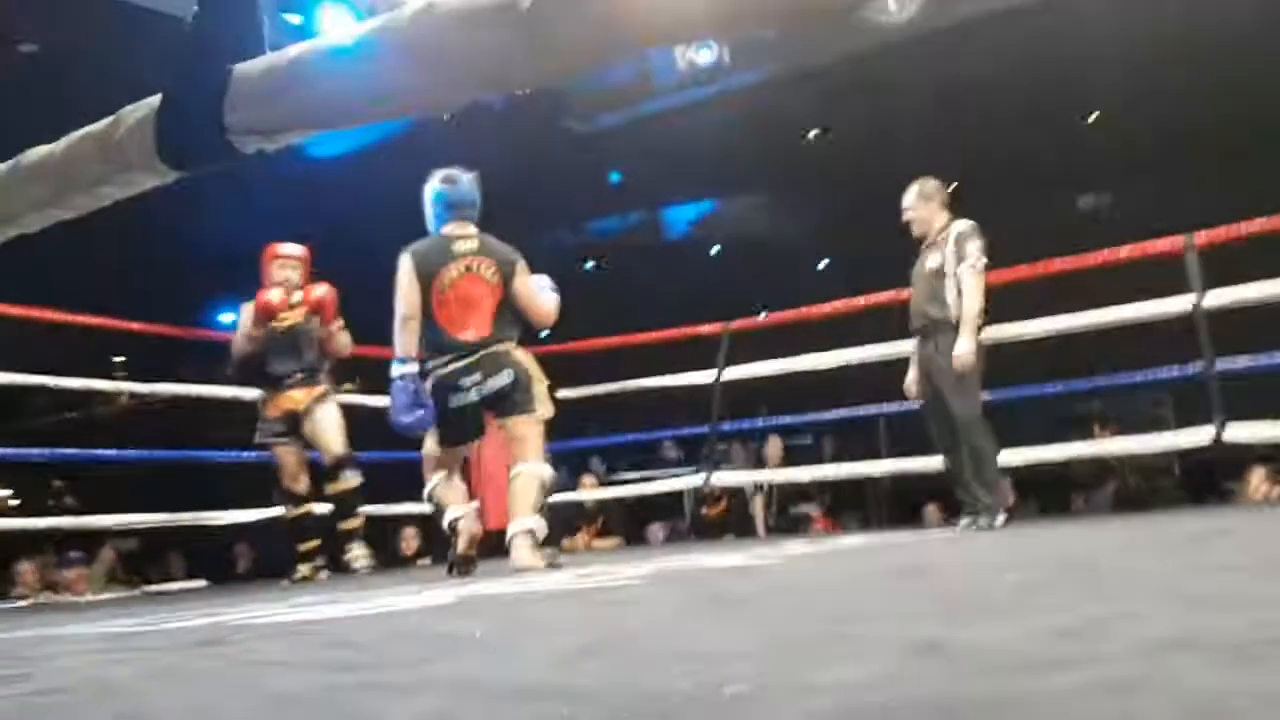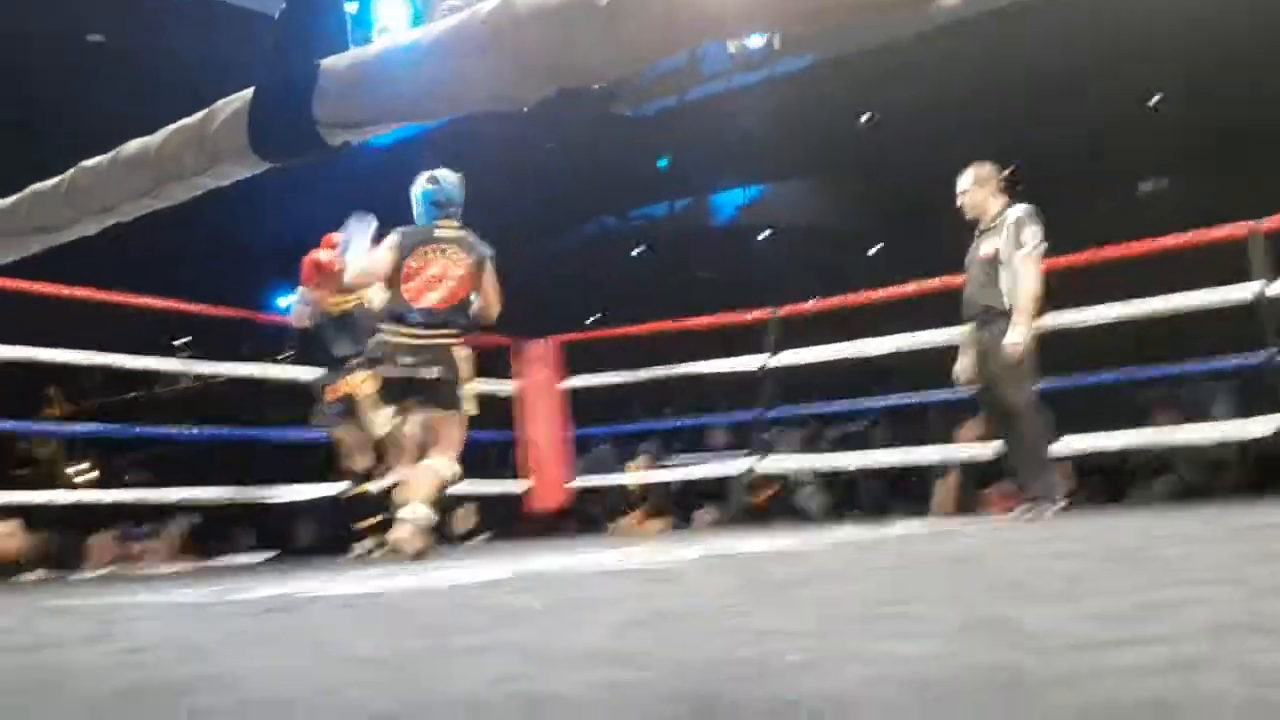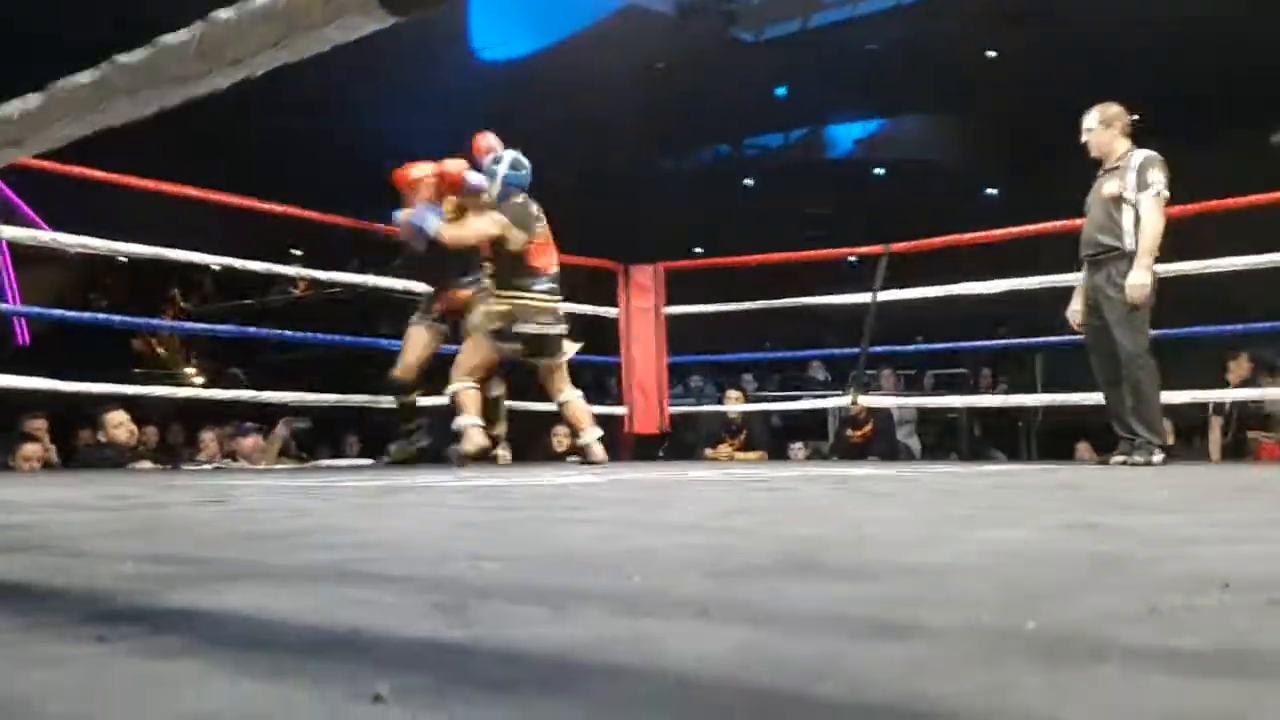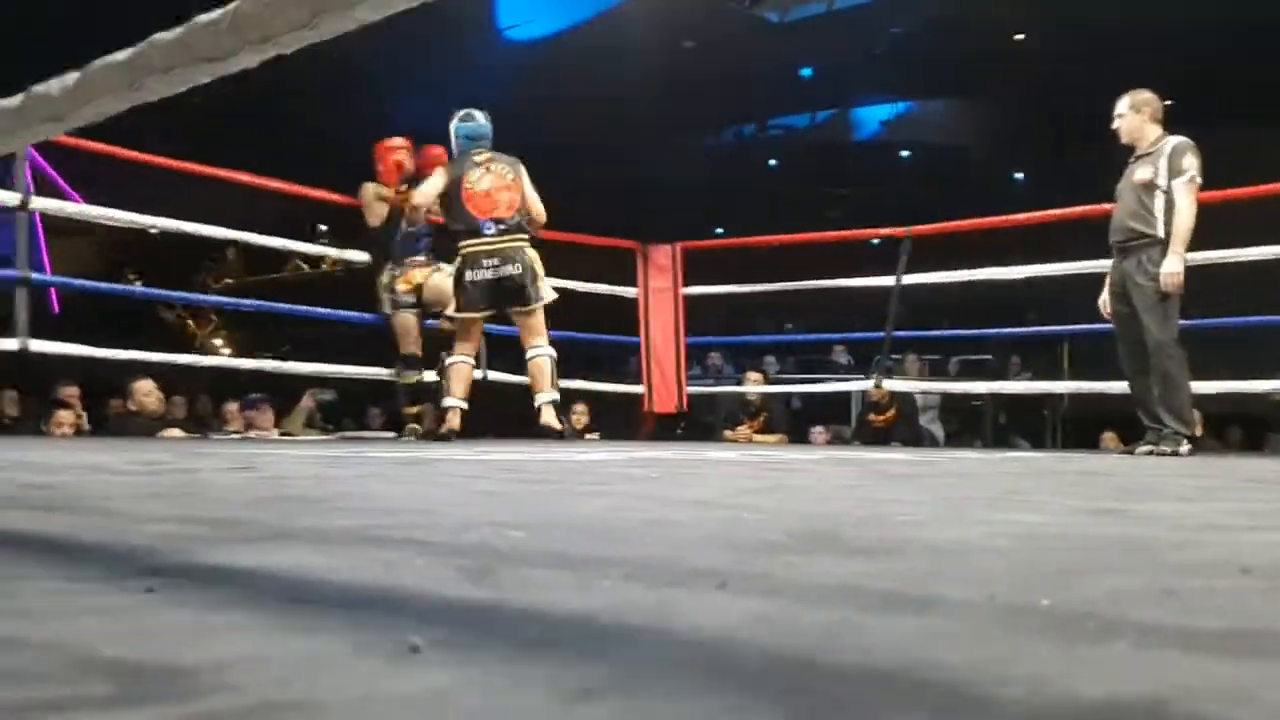
dt=0.7s
person 1, frame 1
left shoulder: (415, 256)
right shoulder: (505, 255)
left elbow: (407, 319)
right elbow: (543, 316)
left wrist: (404, 379)
right wrist: (546, 292)
left hip: (450, 379)
right hip: (504, 365)
left knee: (440, 468)
right knee: (529, 457)
left ankle: (461, 523)
right ankle: (525, 540)
person 1, frame 2
left shoulder: (402, 237)
right shoulder: (478, 250)
left elbow: (358, 276)
right elbow: (489, 311)
left hip: (398, 349)
right hip: (446, 354)
left knee: (411, 431)
right knee: (445, 451)
left ankle: (408, 511)
right ankle: (413, 524)
person 1, frame 3
left shoulder: (502, 217)
right shoulder: (530, 208)
left elbow: (454, 236)
left wrist: (427, 220)
left hip: (514, 311)
right hip: (547, 312)
left knee: (463, 373)
right knee: (561, 385)
left ankle: (472, 433)
right ankle: (593, 445)
person 1, frame 4
left shoulder: (449, 172)
right shoulder: (514, 165)
left elbow: (419, 201)
right elbow: (539, 217)
left hip: (475, 261)
right hip: (518, 256)
left knee: (466, 343)
right knee: (536, 339)
left ankle: (451, 415)
right ankle: (547, 410)
person 2, frame 1
left shoulder: (962, 233)
right shoulder: (927, 250)
left elbow: (973, 285)
left wrist: (966, 337)
right wrist: (915, 362)
left hip: (954, 344)
right hip: (929, 345)
left knee: (967, 419)
right knee: (942, 429)
left ankle: (991, 505)
right ankle: (971, 505)
person 2, frame 2
left shoulder: (1019, 219)
right shoulder: (981, 235)
left elbow: (1029, 272)
left wrist: (1019, 325)
right wrist: (966, 350)
left hip: (1008, 329)
right hip: (982, 334)
left knee: (1022, 406)
right knee: (998, 414)
left ankle: (1045, 493)
right ankle: (1027, 492)
person 2, frame 3
left shoulder: (1144, 162)
right shoulder: (1103, 176)
left elbow: (1153, 215)
left wrist: (1141, 268)
right wrist: (1079, 291)
left hip: (1123, 271)
right hip: (1096, 275)
left knee: (1133, 354)
right knee: (1105, 361)
left ankle: (1150, 443)
right ankle: (1127, 441)
person 2, frame 4
left shoulder: (1176, 148)
right shoulder: (1134, 164)
left elbow: (1185, 203)
left wrist: (1175, 255)
right wrist: (1110, 278)
left hip: (1154, 258)
right hip: (1124, 263)
left knee: (1161, 342)
right knee: (1132, 351)
left ankle: (1177, 433)
right ankle: (1155, 430)
person 3, frame 1
left shoulder: (314, 306)
right shoulder: (252, 311)
left elbow: (343, 351)
right elbow: (239, 354)
left wrist: (331, 320)
right wrist: (257, 325)
left hip: (314, 391)
right hip: (276, 401)
left knee: (338, 456)
right knee: (293, 482)
left ankle: (353, 542)
right ankle: (309, 560)
person 3, frame 2
left shoulder: (369, 292)
right shoulder: (313, 294)
right elbow: (299, 322)
right wrist: (311, 290)
left hip: (369, 378)
right hip: (335, 384)
left knee: (383, 437)
right knee: (353, 460)
person 3, frame 3
left shoulder: (460, 201)
right shoulder: (407, 219)
right elbow: (416, 229)
left hip: (474, 291)
right hip: (440, 299)
right knee: (403, 373)
right ankle: (412, 434)
person 3, frame 4
right shoulder: (373, 189)
right elbow: (374, 219)
right wrist: (389, 184)
left hip: (429, 268)
right hip: (397, 274)
left knee: (452, 293)
right knee: (410, 348)
right ankle: (412, 422)
